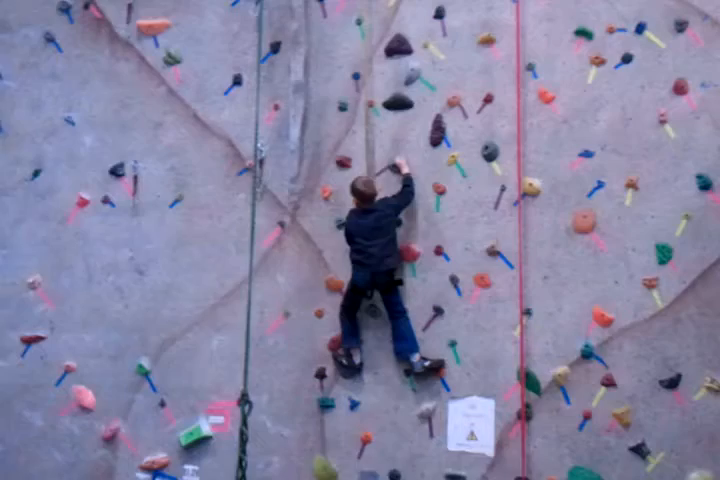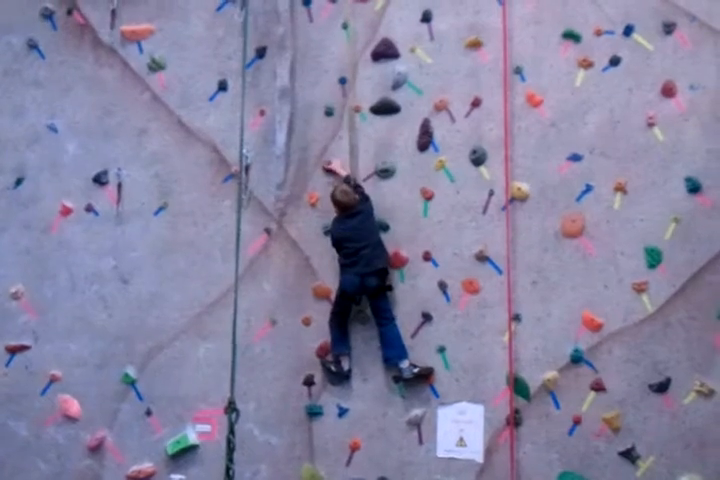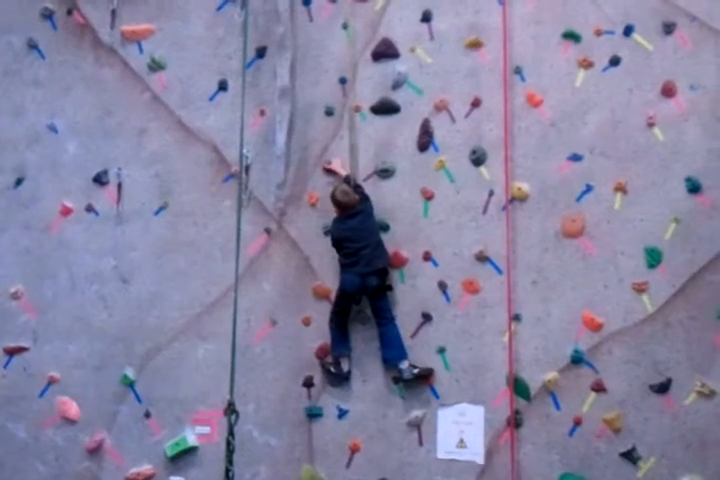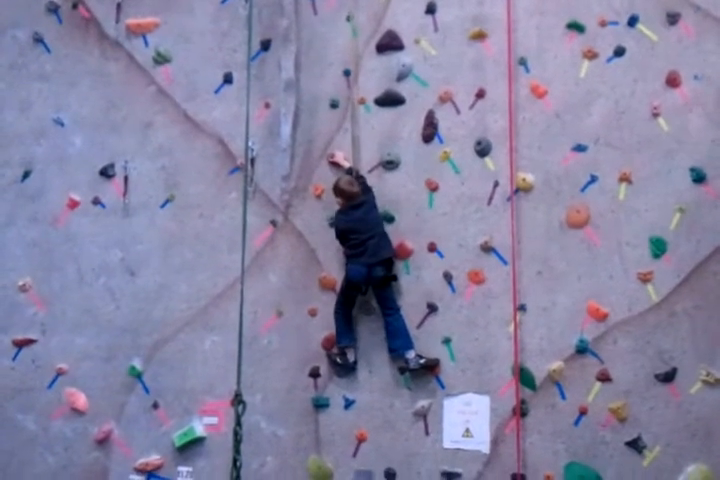
dt=0.5s
person 1, frame 1
left shoulder: (352, 219)
right shoulder: (388, 207)
right elbow: (408, 192)
right wrist: (404, 168)
left hip: (361, 273)
right hip: (385, 273)
left knee: (348, 312)
right knee: (398, 314)
left ankle: (353, 356)
right ankle: (414, 359)
person 1, frame 2
left shoulder: (336, 226)
right shoulder: (366, 209)
right elbow: (357, 186)
right wrist: (340, 170)
left hip: (350, 278)
right hip: (375, 276)
left knee: (338, 319)
right knee: (386, 320)
left ankle: (341, 362)
right ankle: (403, 365)
person 1, frame 3
left shoulder: (337, 227)
right shoulder: (366, 209)
right elbow: (357, 187)
right wrist: (340, 170)
left hip: (350, 278)
right hip: (375, 276)
left knee: (338, 320)
right knee: (385, 320)
left ankle: (342, 363)
right ankle: (403, 367)
person 1, frame 4
left shoulder: (340, 219)
right shoulder: (369, 201)
right elbow: (360, 179)
right wrist: (343, 163)
left hip: (356, 268)
right hip: (380, 266)
left knee: (342, 310)
right knee: (391, 311)
left ankle: (347, 354)
right ankle: (410, 357)
